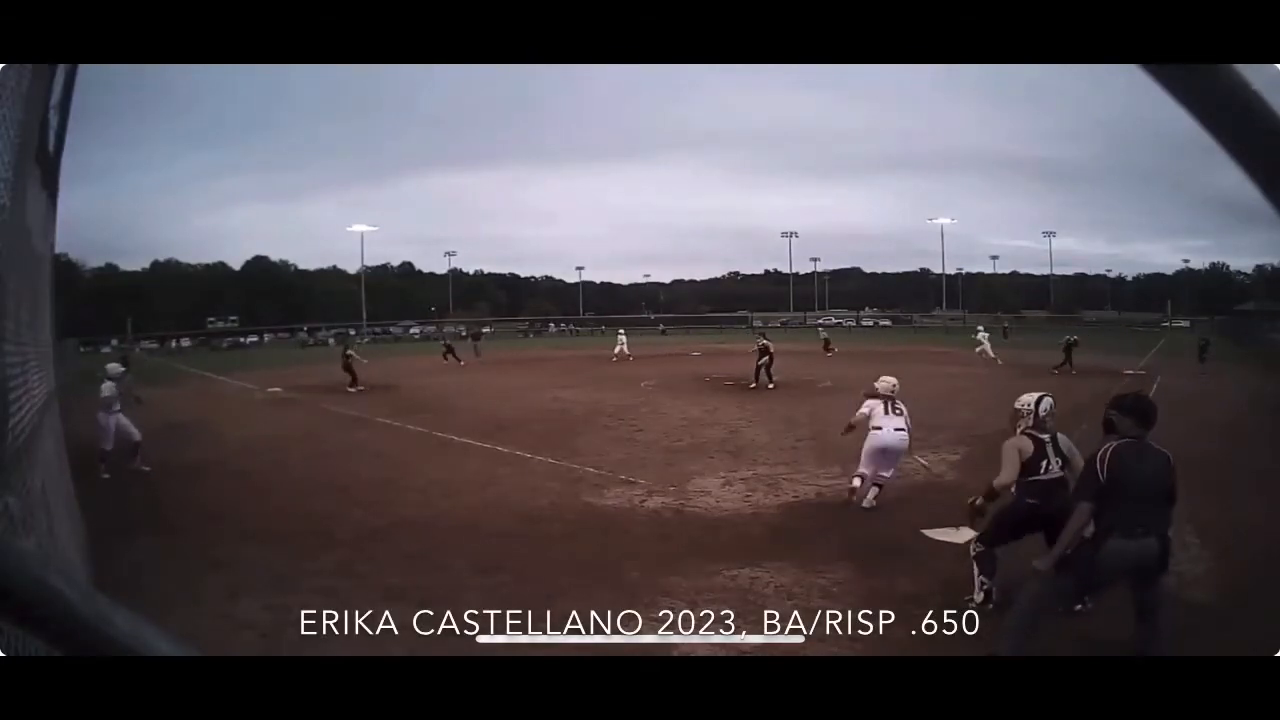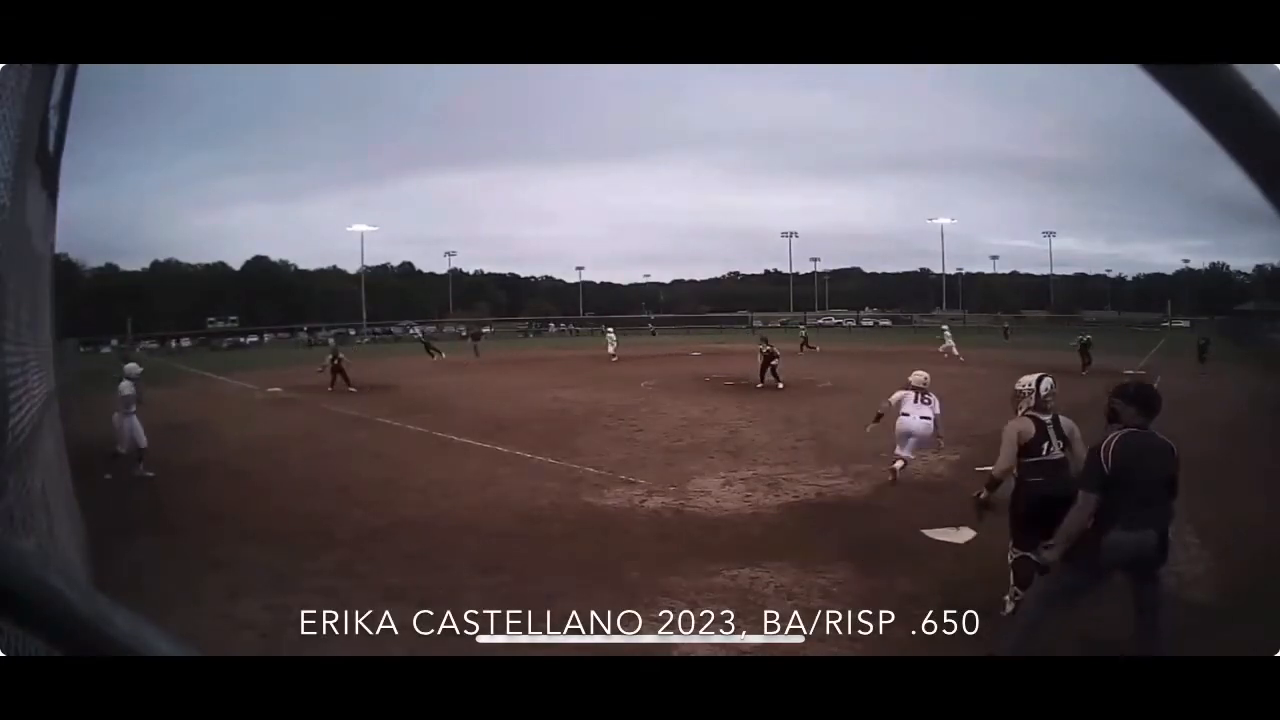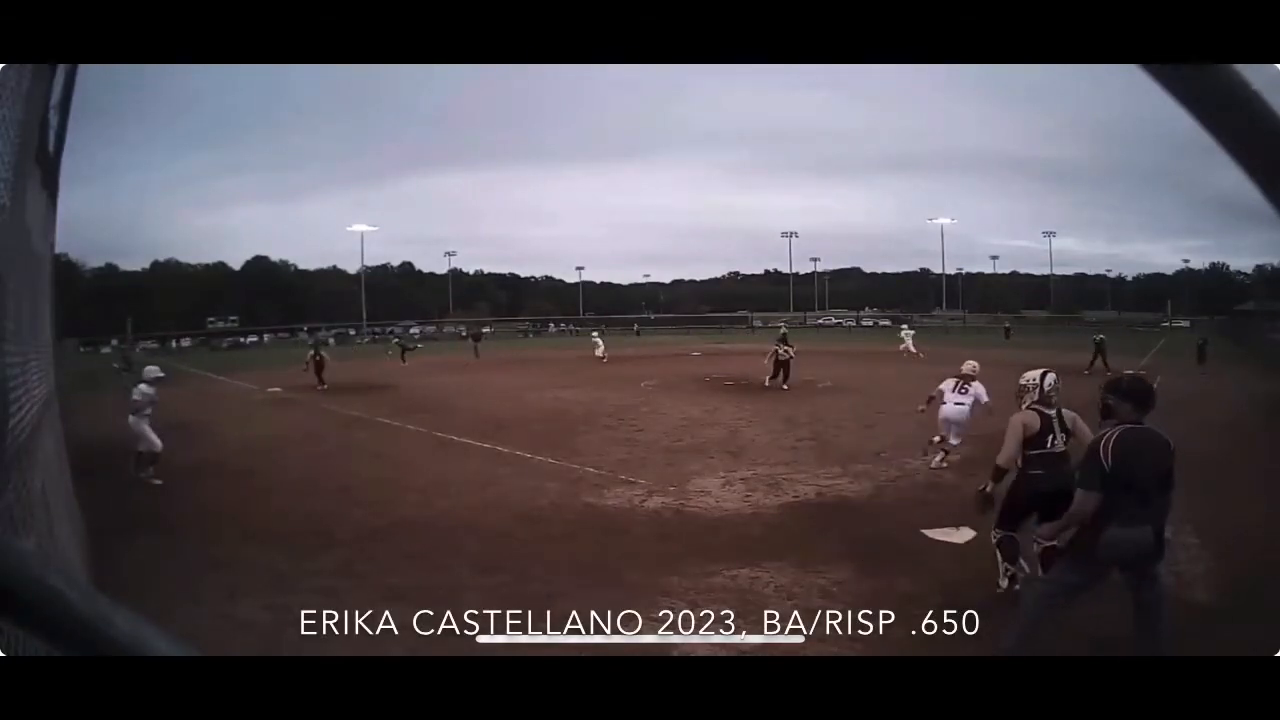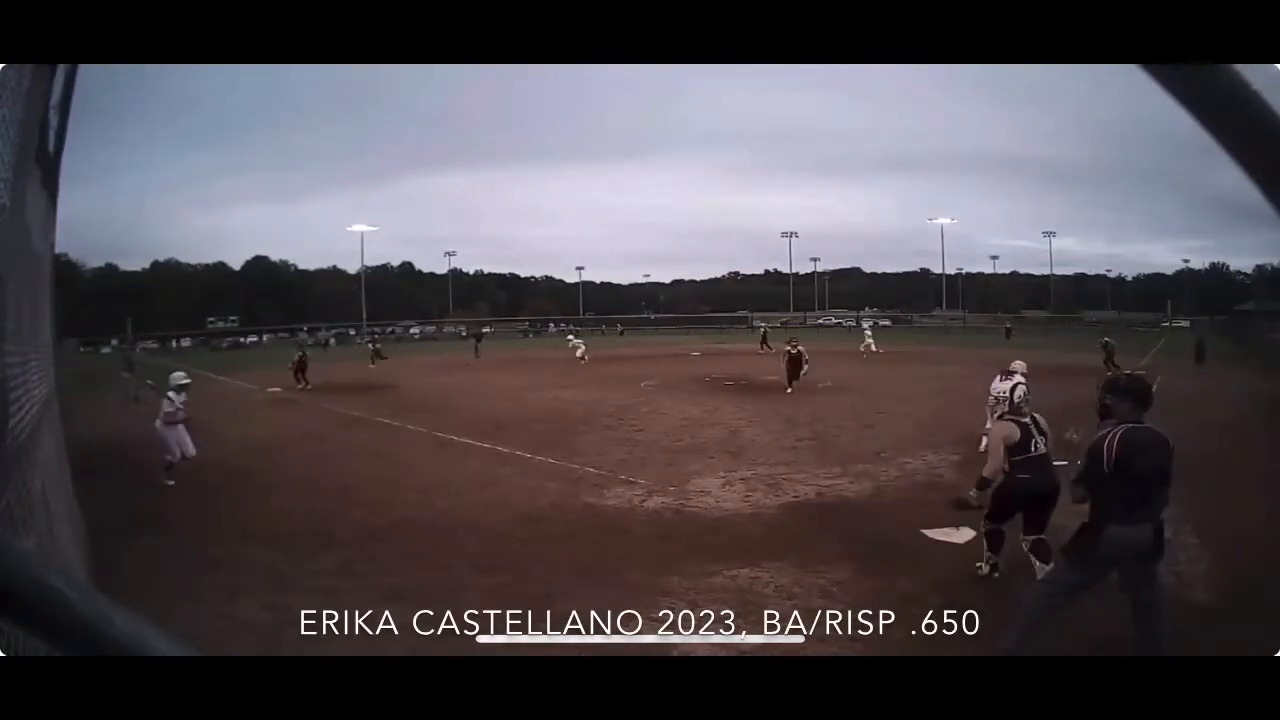
dt=0.3s
person 1, frame 1
left shoulder: (1106, 456)
right shoulder: (1165, 460)
left elbow: (1082, 514)
right elbow: (1168, 513)
left wrist: (1051, 558)
left hip: (1110, 549)
right hip: (1152, 550)
left knee: (1040, 591)
right knee: (1149, 603)
left ankle: (1008, 650)
person 1, frame 2
left shoulder: (1108, 447)
right shoulder: (1168, 450)
left elbow: (1087, 506)
right elbow: (1169, 505)
left wrist: (1058, 549)
left hip: (1108, 540)
right hip: (1150, 541)
left knee: (1048, 594)
right knee: (1149, 599)
left ankle: (1010, 650)
person 1, frame 3
left shoulder: (1105, 443)
right shoulder: (1164, 444)
left elbow: (1088, 505)
right elbow: (1166, 498)
left wrist: (1055, 528)
left hip: (1105, 536)
right hip: (1147, 537)
left knee: (1047, 592)
right knee: (1148, 598)
left ankle: (1011, 649)
person 1, frame 4
left shoulder: (1106, 442)
right shoulder: (1162, 443)
left elbow: (1078, 495)
right elbow: (1163, 495)
left wrist: (1083, 457)
left hip: (1106, 535)
right hip: (1146, 535)
left knee: (1050, 591)
right knee: (1147, 598)
left ankle: (1010, 648)
person 2, frame 1
left shoulder: (1015, 444)
right shoulder: (1062, 441)
left elbow: (1007, 479)
left wrist: (982, 500)
left hip: (1028, 507)
right hip: (1061, 507)
left knee: (982, 544)
left ankle: (983, 596)
right ankle: (1077, 597)
person 2, frame 2
left shoulder: (1017, 426)
right shoulder: (1065, 424)
left elbow: (1004, 466)
right elbow: (1080, 461)
left wrist: (986, 492)
left hip: (1031, 491)
right hip: (1063, 490)
left knee: (1023, 549)
right knee: (1046, 543)
left ankle: (1015, 603)
person 2, frame 3
left shoulder: (1022, 418)
right shoulder: (1067, 416)
left elbow: (1008, 457)
left wrist: (991, 485)
left hip: (1032, 483)
right hip: (1063, 483)
left knee: (1004, 530)
left ankle: (1009, 580)
person 2, frame 4
left shoulder: (999, 429)
right shoulder: (1039, 420)
left elbow: (994, 468)
right elbow: (1047, 451)
left wrist: (975, 492)
left hip: (1019, 485)
right hip: (1049, 483)
left knee: (993, 522)
right knee: (1035, 534)
left ankle: (991, 567)
right ankle: (1048, 575)
